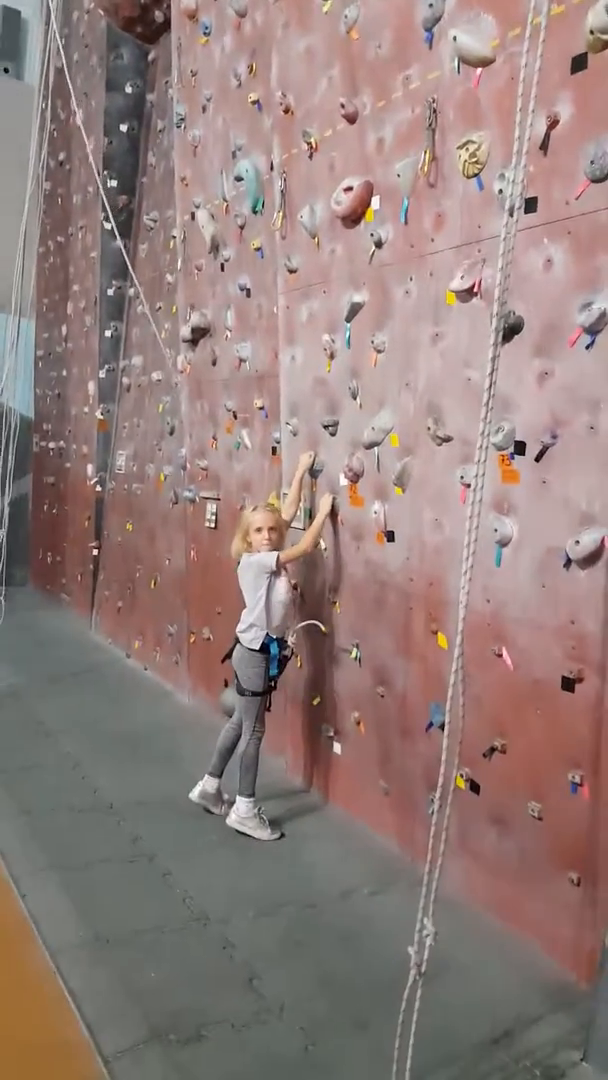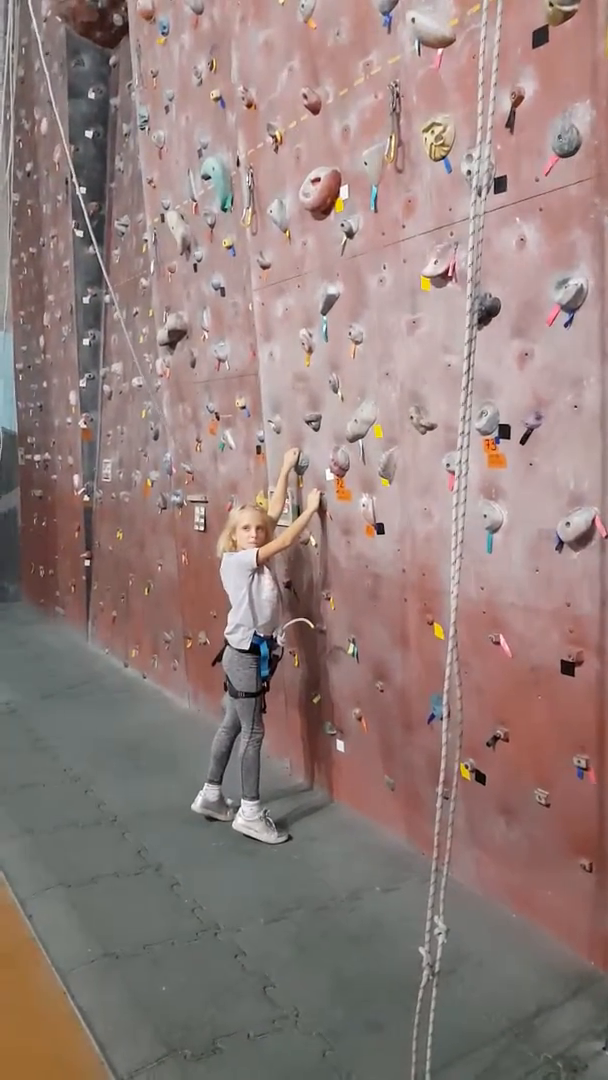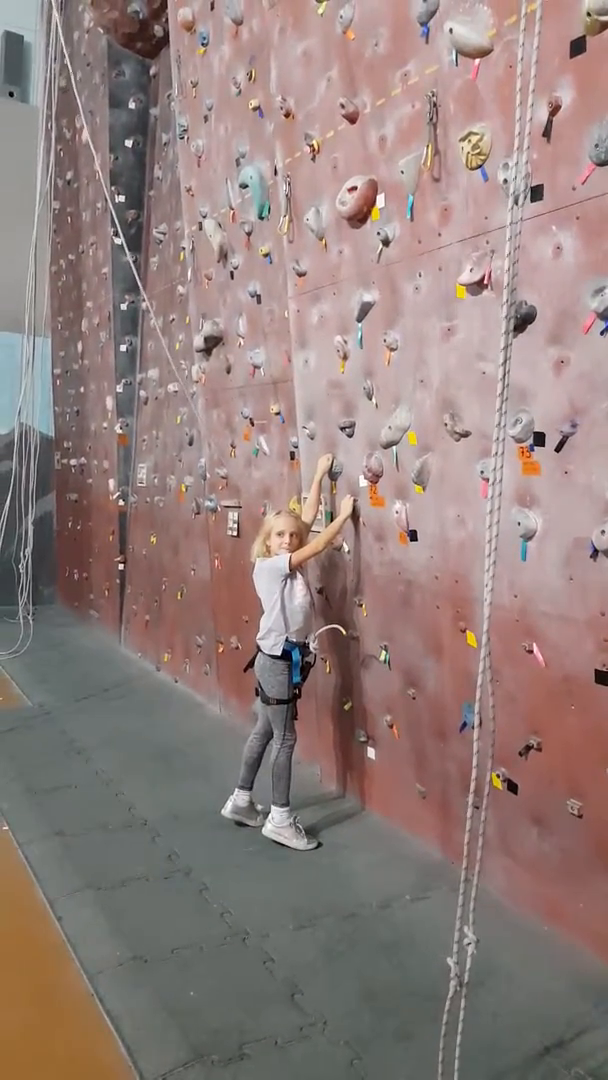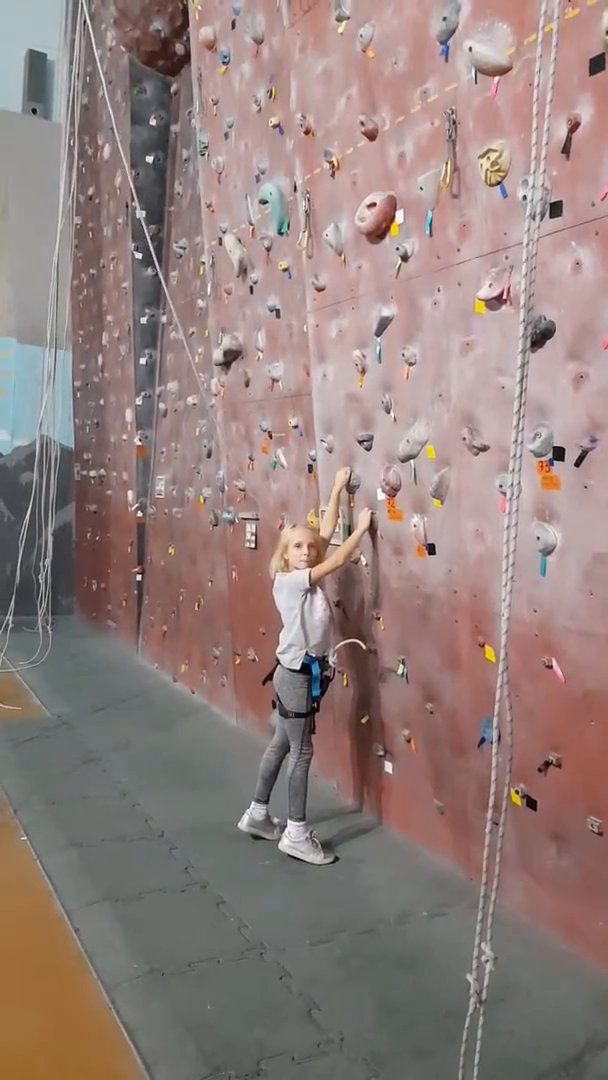
dt=1s
person 1, frame 1
left shoulder: (271, 558)
right shoulder: (252, 562)
left elbow: (288, 512)
right elbow: (305, 547)
left wrist: (301, 472)
right wrist: (323, 512)
left hip: (265, 650)
right hip: (254, 651)
left knee: (240, 722)
right knee: (253, 731)
left ankle: (209, 787)
right ankle: (244, 811)
person 1, frame 2
left shoulder: (258, 556)
right shoulder: (234, 561)
left elbow: (274, 513)
right elbow: (285, 541)
left wrist: (285, 470)
right wrist: (310, 508)
left hip: (256, 650)
right hip: (244, 653)
left knee: (233, 725)
right knee: (253, 732)
left ankle: (211, 796)
right ankle: (250, 813)
person 1, frame 3
left shoulder: (291, 562)
right shoulder: (267, 567)
left elbow: (308, 519)
right elbow: (319, 546)
left wrist: (320, 476)
right wrist: (344, 515)
left hip: (288, 657)
right hip: (276, 659)
left knee: (265, 731)
right knee: (285, 738)
left ankle: (240, 801)
right ankle: (279, 819)
person 1, frame 4
left shoulder: (310, 577)
right shoulder: (288, 581)
left elbow: (326, 532)
right elbow: (338, 560)
left wrist: (338, 489)
right wrist: (362, 527)
left hip: (306, 671)
right hip: (295, 673)
left knee: (281, 745)
right knee: (302, 753)
left ankle: (257, 815)
right ankle: (296, 834)
